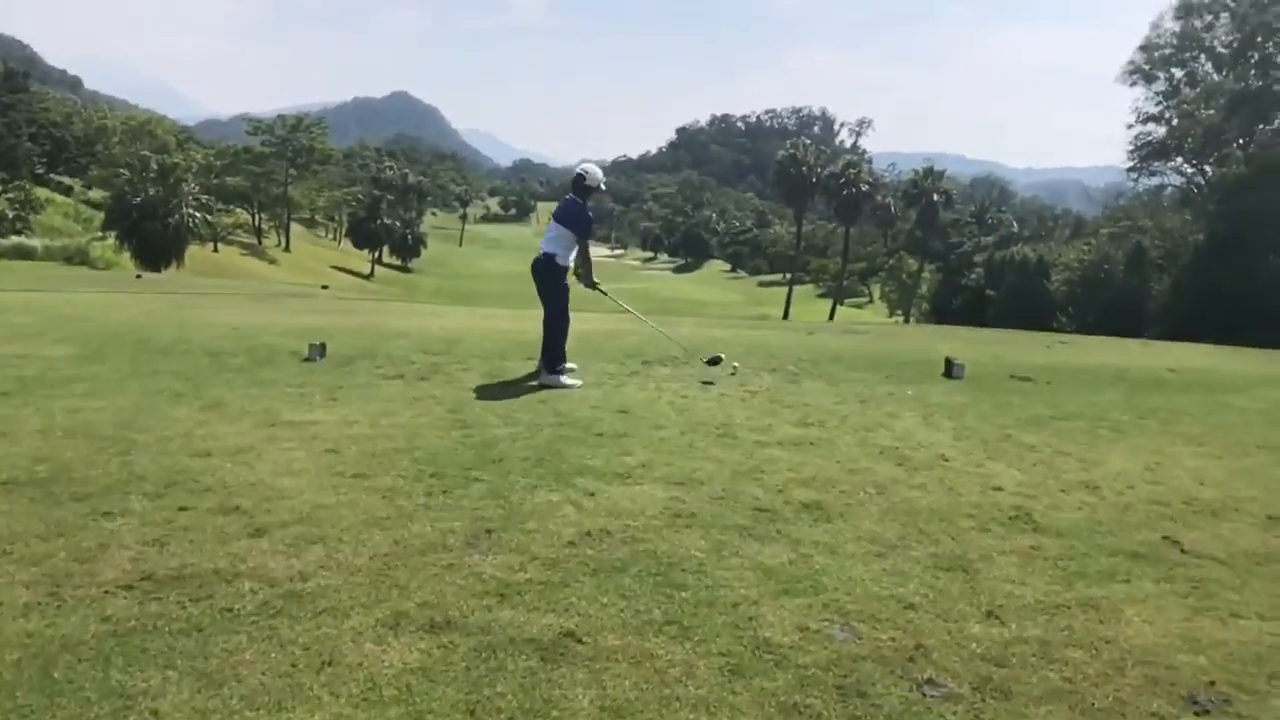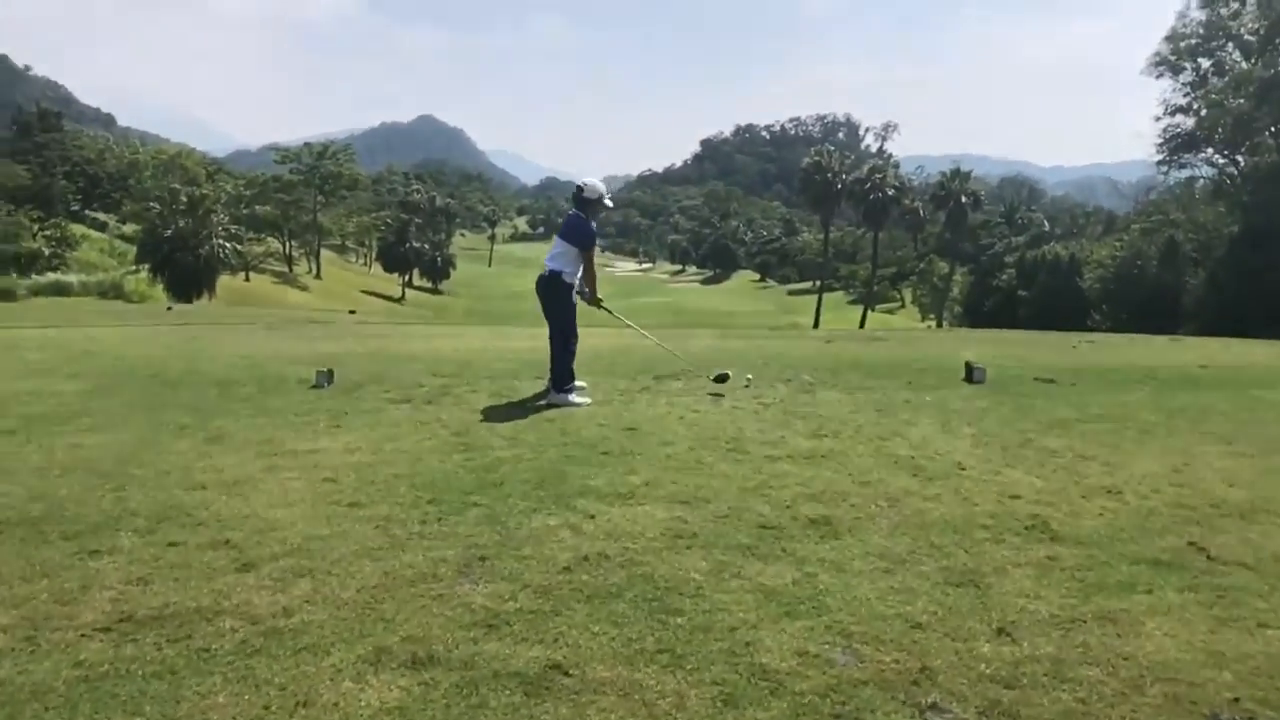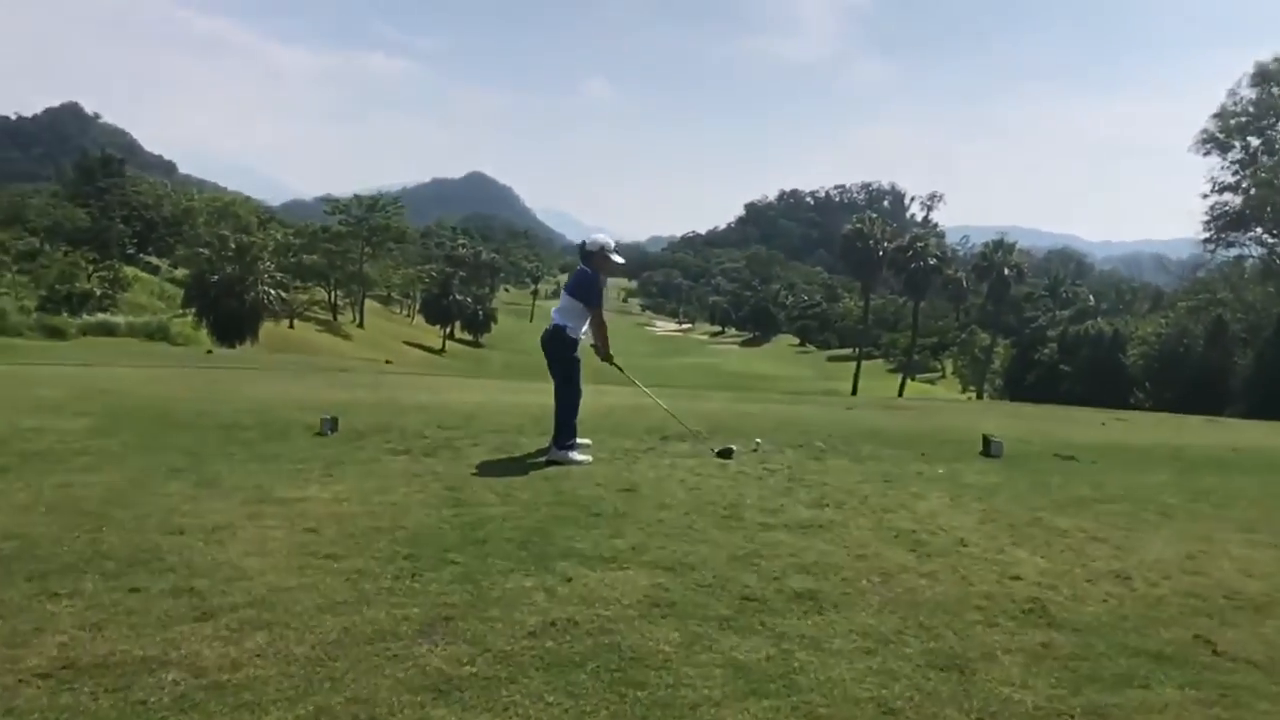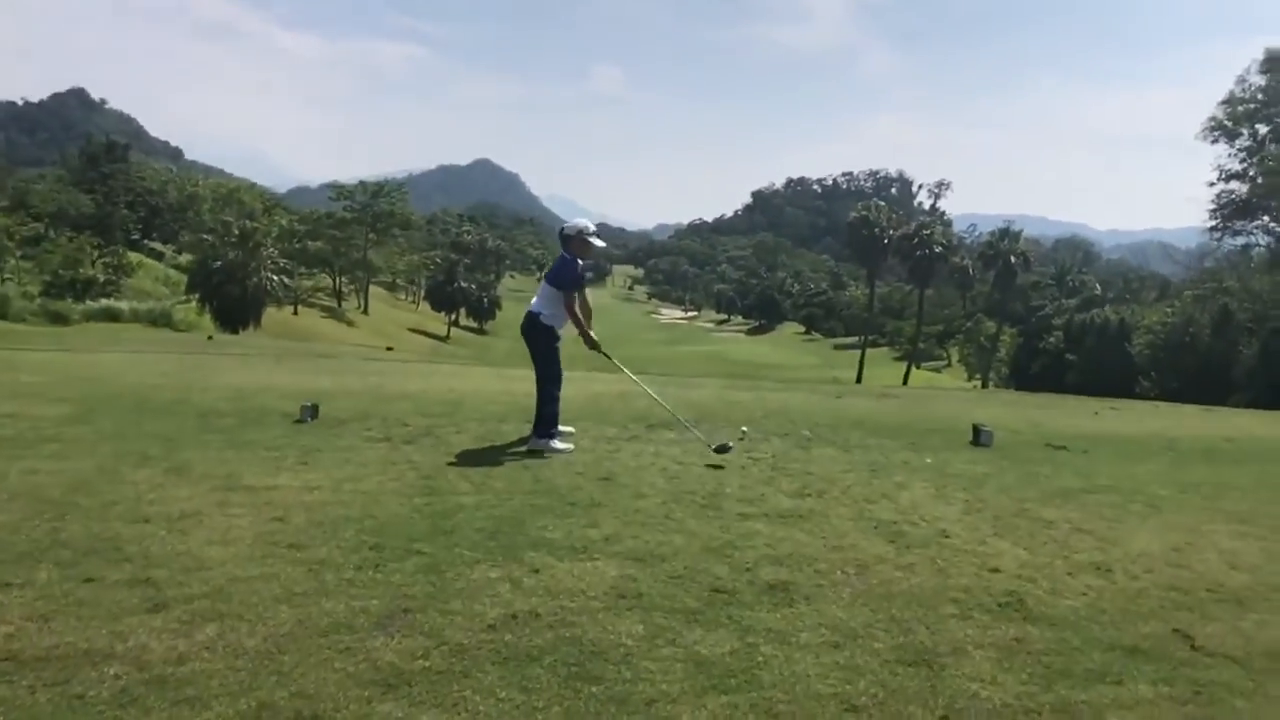
dt=0.3s
person 1, frame 1
left shoulder: (566, 204)
right shoulder: (583, 215)
right elbow: (583, 251)
left wrist: (579, 270)
right wrist: (589, 278)
left hip: (543, 263)
right hip: (553, 267)
left knee: (554, 315)
right knee: (559, 318)
left ankle: (549, 360)
right ankle: (552, 371)
person 1, frame 2
left shoulder: (571, 220)
right shoulder: (586, 228)
right elbow: (588, 266)
left wrist: (583, 288)
right wrist: (592, 293)
left hip: (549, 280)
right hip: (558, 284)
left knee: (560, 334)
right knee: (567, 337)
left ankle: (559, 379)
right ankle: (560, 390)
person 1, frame 3
left shoulder: (583, 276)
right shoulder: (590, 282)
left elbow: (593, 319)
right elbow: (598, 320)
left wrist: (597, 343)
right wrist: (605, 349)
left hip: (557, 336)
right hip: (562, 340)
left knee: (567, 390)
right knee: (570, 392)
left ankle: (564, 437)
right ankle: (561, 447)
person 1, frame 4
left shoulder: (572, 265)
right shoulder: (568, 268)
left elbow: (582, 301)
right elbow: (570, 308)
left wrist: (588, 330)
right wrist: (587, 335)
left hip: (543, 325)
right hip: (540, 327)
left knee: (550, 378)
right knee: (551, 380)
left ankle: (547, 425)
right ankle: (542, 436)
